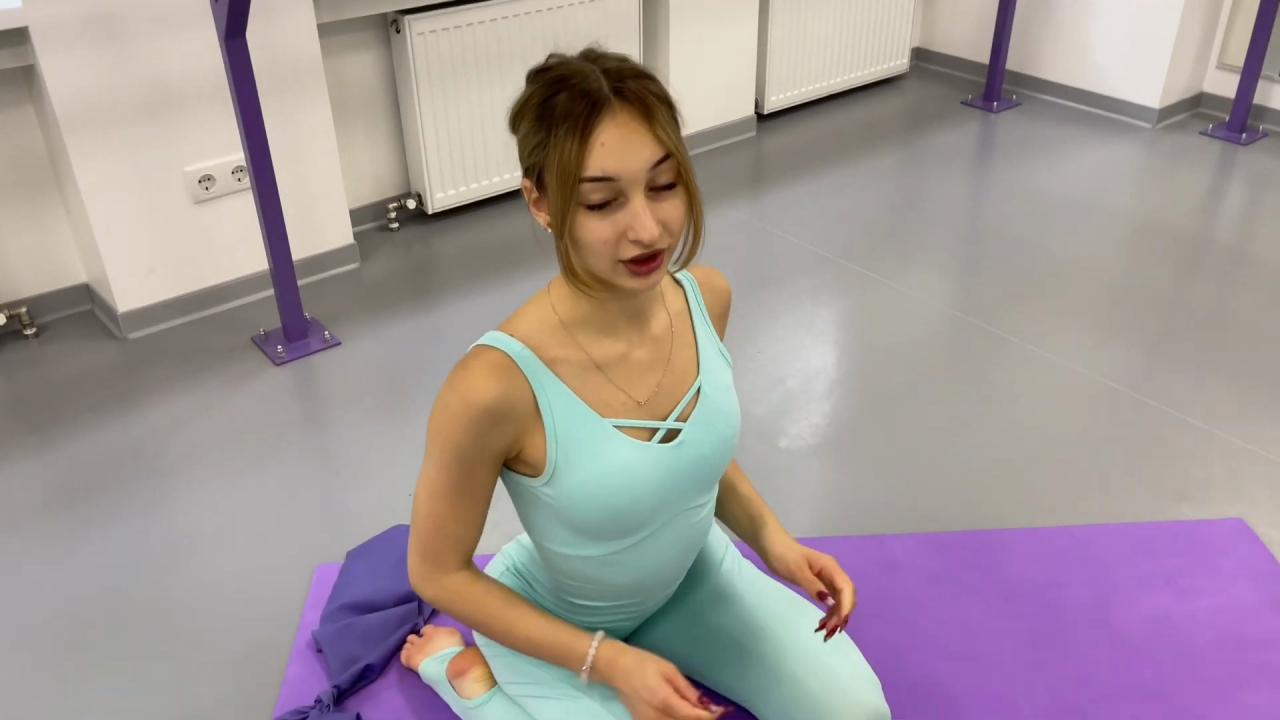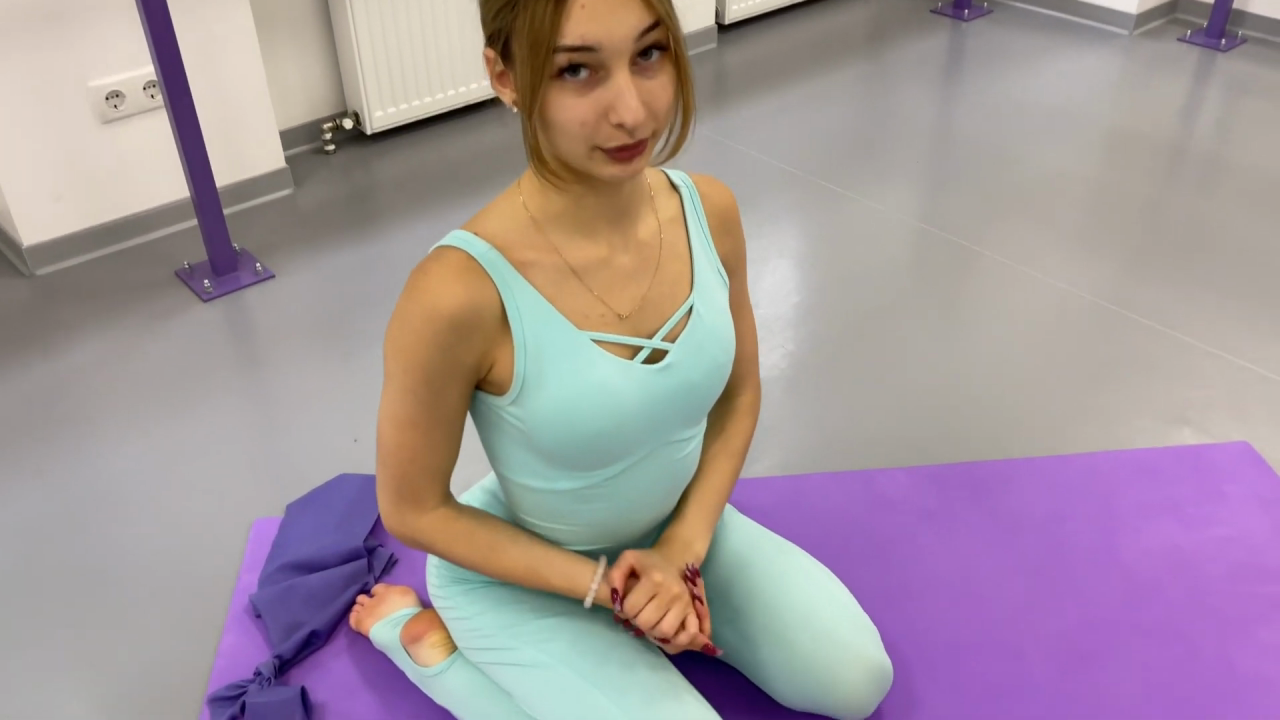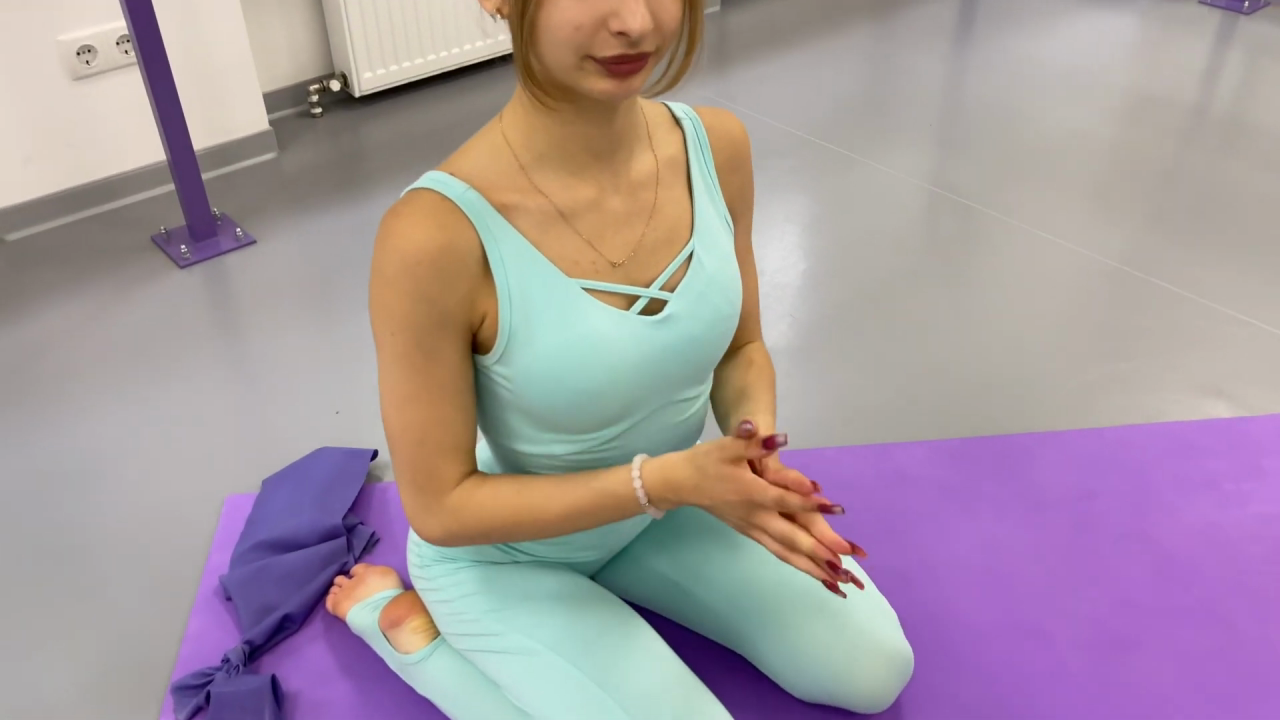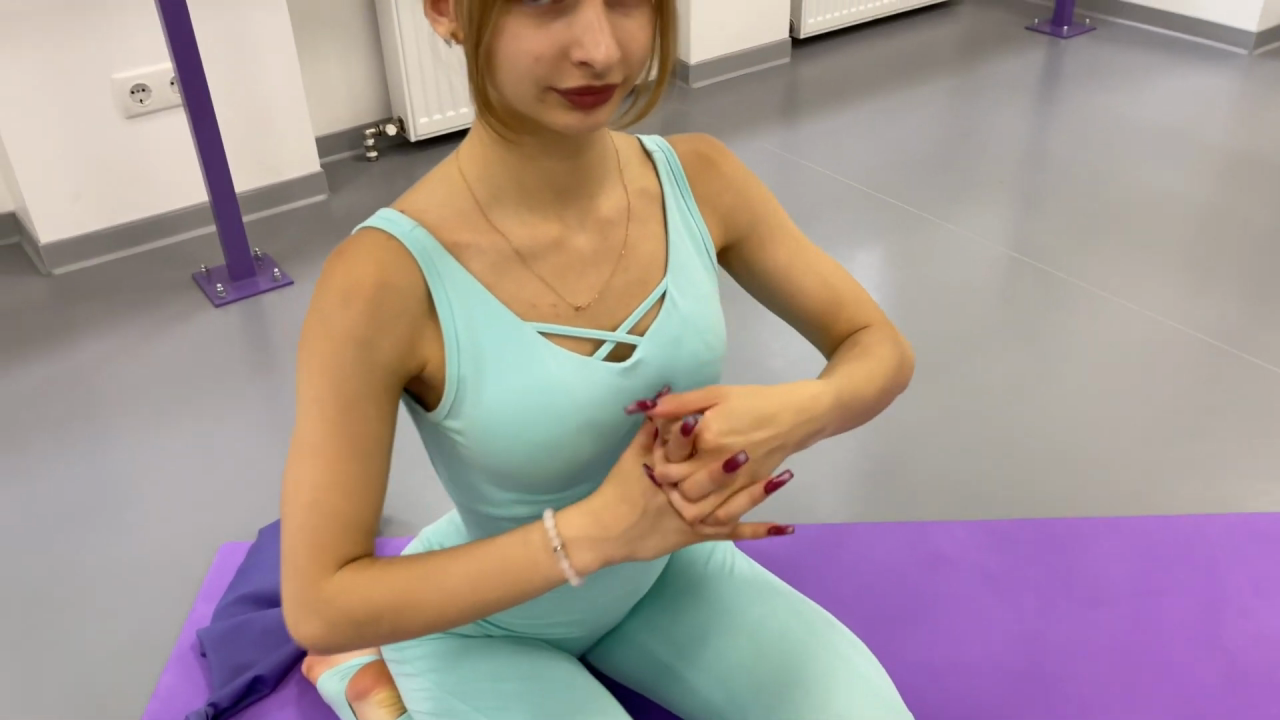
dt=0.7s
person 1, frame 1
right shoulder: (495, 386)
right elbow: (439, 572)
left wrist: (770, 536)
right wrist: (606, 663)
left hip: (687, 576)
right hip: (558, 624)
person 1, frame 2
left shoulder: (708, 210)
right shoulder: (460, 291)
left elbow: (738, 396)
right elbow: (411, 509)
left wrist: (682, 546)
right wrist: (598, 584)
left hip: (670, 529)
right hip: (519, 576)
person 1, frame 3
left shoulder: (714, 146)
right shoulder: (436, 234)
left elbow: (740, 349)
right elbow: (441, 508)
left wrist: (758, 452)
right wrist: (673, 480)
left hip: (657, 498)
right hip: (506, 553)
person 1, frame 4
left shoulder: (698, 179)
right shoulder: (385, 276)
left elbow: (881, 350)
right elbow: (318, 605)
left wrist: (791, 415)
right wrist: (595, 528)
left hip: (664, 570)
right hip: (485, 627)
